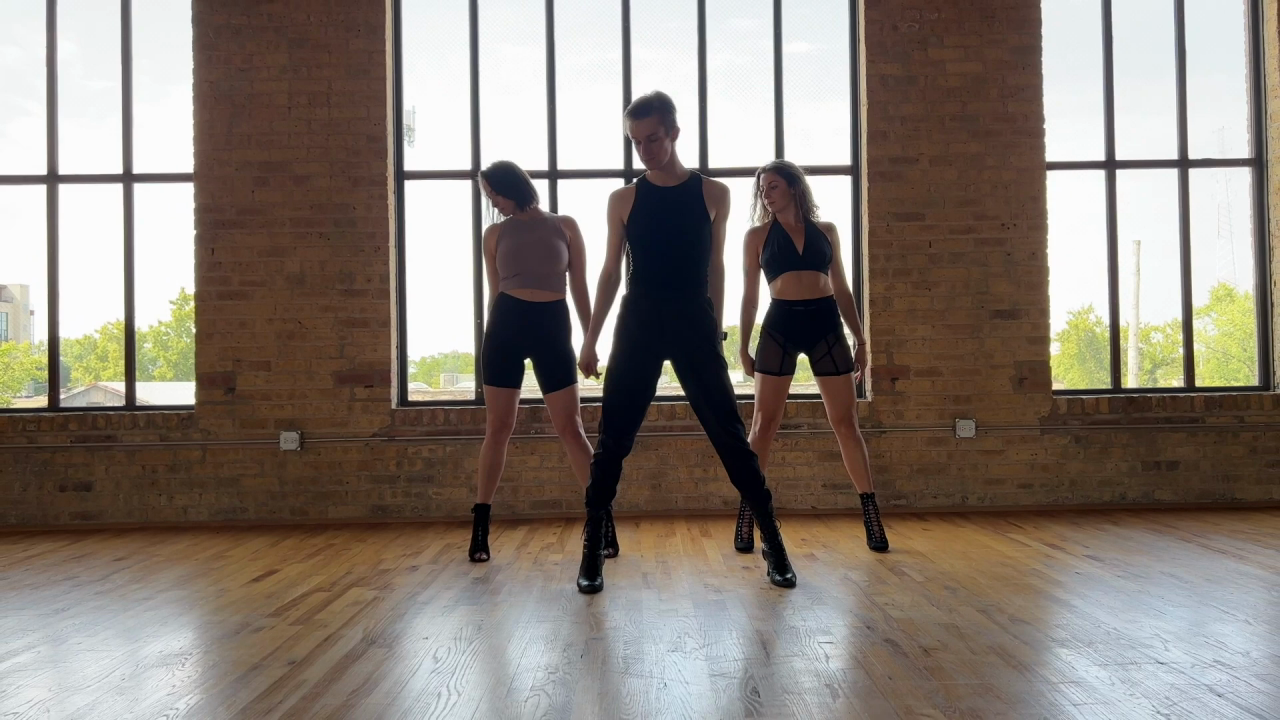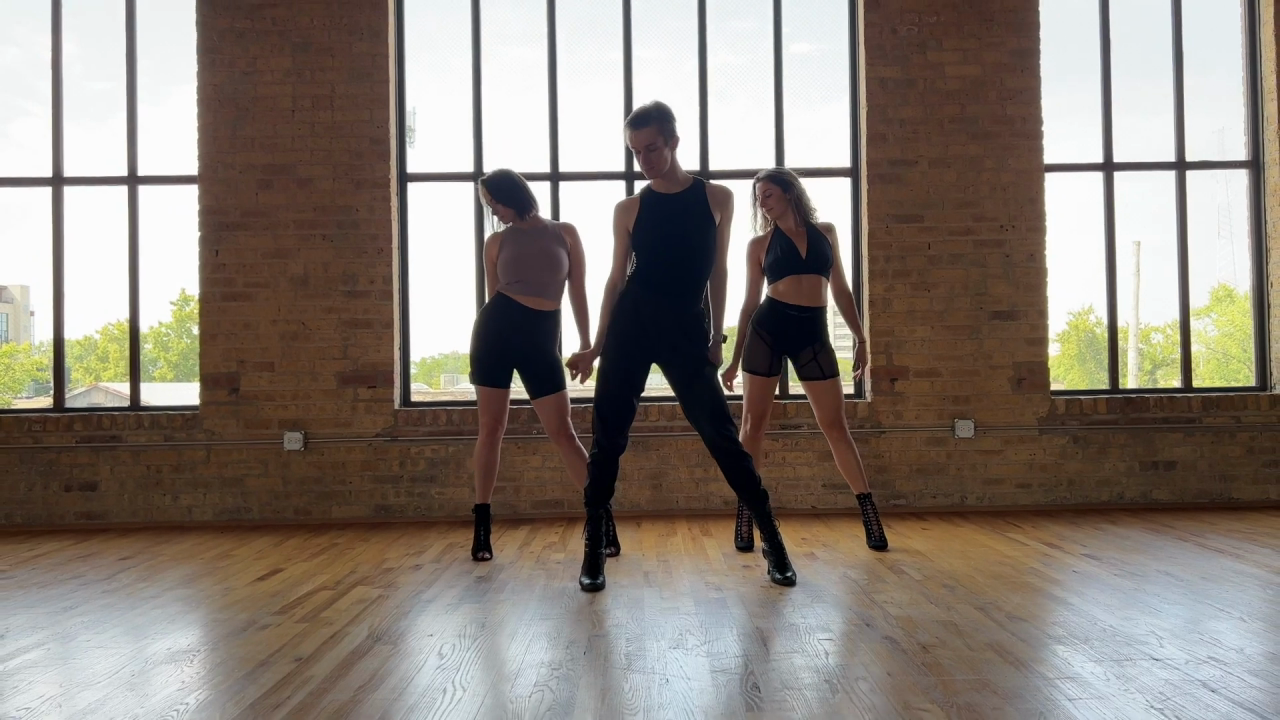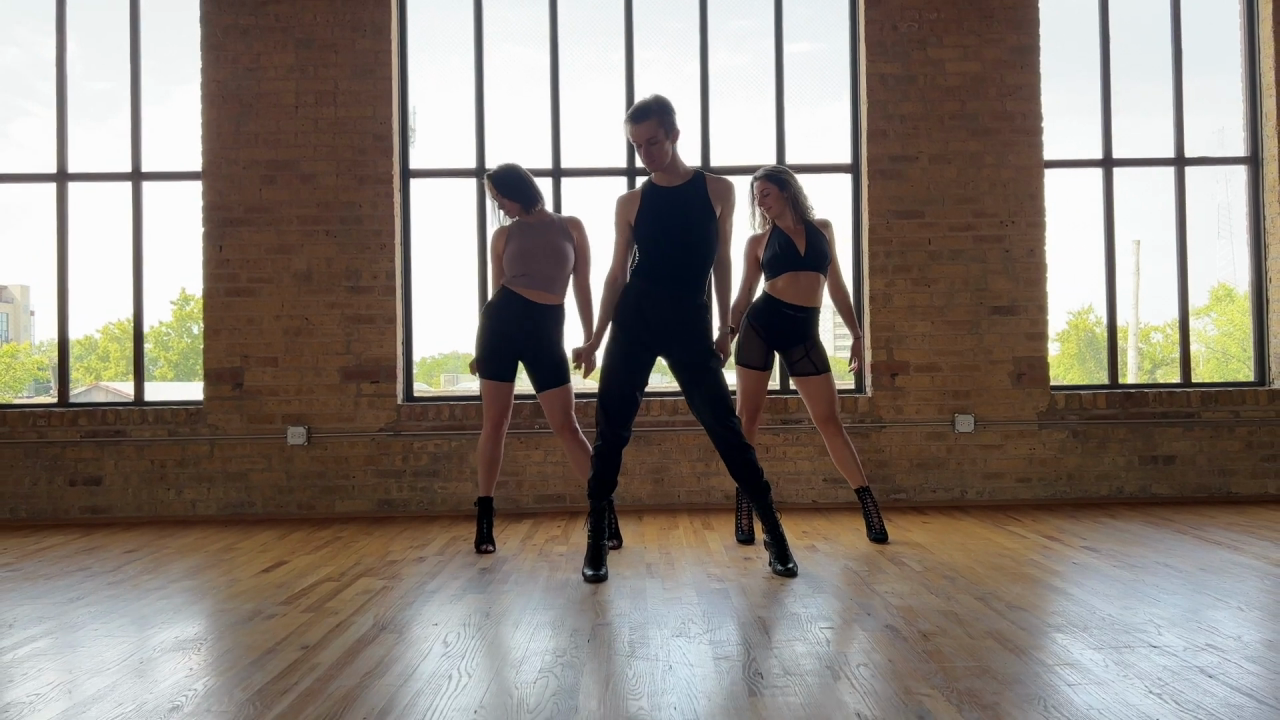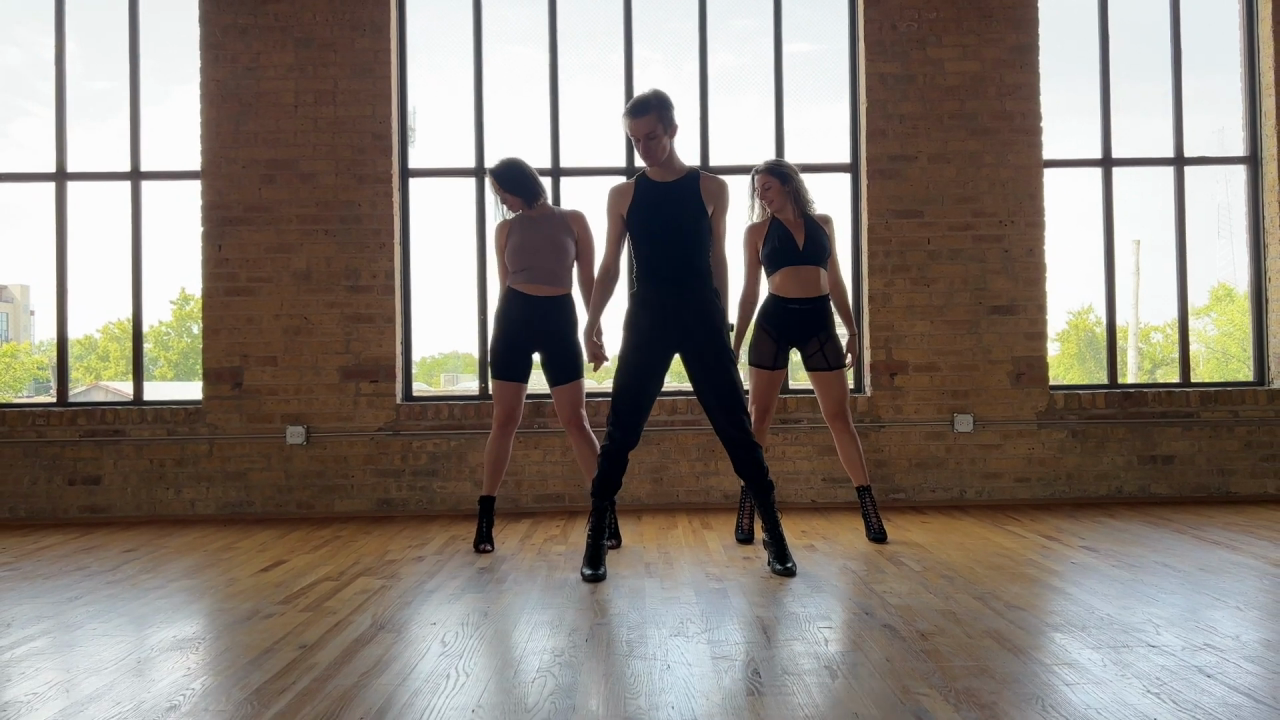
dt=0.3s
person 1, frame 1
left shoulder: (713, 194)
right shoulder: (623, 200)
left elbow: (714, 266)
right elbow: (611, 272)
left wrist: (718, 331)
right wrist: (591, 338)
left hip: (695, 322)
right hip: (639, 321)
left knee: (728, 434)
right knee: (614, 436)
left ankle: (772, 541)
right ankle: (592, 549)
person 1, frame 2
left shoulder: (717, 198)
right shoulder: (628, 209)
left elbow: (718, 271)
right elbow: (617, 278)
left wrist: (716, 336)
right wrist: (597, 345)
left hip: (687, 328)
right hip: (632, 323)
left knee: (720, 433)
right knee: (608, 434)
left ankle: (771, 539)
right ankle: (594, 548)
person 1, frame 3
left shoulder: (717, 191)
right shoulder: (630, 202)
left elbow: (721, 262)
right elbow: (618, 274)
left wrist: (724, 327)
right wrist: (595, 337)
left hip: (690, 321)
right hip: (634, 318)
left knee: (724, 426)
right knee: (611, 427)
left ankle: (774, 532)
right ankle: (596, 539)
person 1, frame 4
left shoulder: (711, 189)
right shoulder: (623, 195)
left elbow: (717, 259)
right elbow: (610, 266)
left wrist: (724, 323)
right wrist: (591, 323)
left hip: (701, 317)
right hip: (647, 318)
left knee: (734, 426)
right knee: (622, 427)
left ankle: (773, 532)
right ankle: (596, 538)
person 2, frame 1
left shoulder: (564, 226)
right shoulder: (494, 234)
left elbow: (579, 285)
right elbow: (495, 290)
right wrist: (491, 342)
left hip: (552, 329)
right hip: (506, 325)
left knee: (570, 430)
right knee: (498, 429)
left ankle: (603, 521)
right ankle: (480, 528)
person 2, frame 2
left shoulder: (564, 233)
right shoulder: (496, 241)
left elbow: (577, 292)
right elbow: (492, 294)
left wrist: (587, 345)
right wrist: (477, 353)
left hip: (541, 337)
right hip: (497, 328)
left knee: (562, 433)
right knee: (490, 429)
left ankle: (603, 519)
right ankle: (482, 527)
person 2, frame 3
left shoulder: (570, 227)
right shoulder: (503, 235)
left elbow: (582, 285)
right elbow: (498, 287)
left wrist: (591, 338)
right wrist: (481, 347)
left hip: (546, 330)
right hip: (502, 321)
left knee: (566, 426)
right knee: (494, 423)
left ankle: (605, 513)
right ankle: (484, 520)
person 2, frame 4
left shoulder: (572, 220)
right shoulder: (505, 228)
left elbow: (587, 278)
right elbow: (505, 284)
right wrist: (496, 336)
left hip: (559, 322)
right hip: (514, 320)
left knee: (575, 422)
right knee: (504, 422)
left ankle: (607, 512)
right ankle: (485, 520)
person 3, frame 1
left shoulder: (826, 231)
right shoulder: (757, 236)
left elbow: (842, 290)
right elbow: (750, 295)
left wrist: (861, 339)
right wrist: (743, 346)
left hip: (826, 329)
right hip: (779, 328)
left knee: (845, 423)
right knee: (764, 423)
left ankle: (872, 516)
right ankle: (746, 518)
person 3, frame 2
left shoulder: (826, 231)
right shoulder: (759, 244)
left elbow: (840, 289)
right elbow: (751, 302)
left wrist: (860, 337)
right wrist: (734, 358)
left hip: (813, 334)
right hip: (768, 329)
left knee: (835, 426)
right knee: (753, 423)
left ankle: (869, 515)
right ankle: (745, 516)
person 3, frame 3
left shoulder: (823, 228)
right shoulder: (758, 241)
left elbow: (836, 286)
right elbow: (743, 299)
left wrist: (857, 334)
left hip: (805, 333)
right hip: (762, 326)
left knee: (829, 422)
right knee: (747, 418)
left ankle: (869, 507)
right ankle: (744, 510)
person 3, frame 4
left shoulder: (822, 223)
right shoulder: (757, 231)
left elbow: (835, 282)
right elbow: (749, 292)
left wrist: (852, 331)
right wrist: (735, 343)
left hip: (819, 324)
right hip: (773, 322)
left knee: (839, 417)
right knee: (758, 417)
left ankle: (869, 507)
right ankle: (746, 510)
